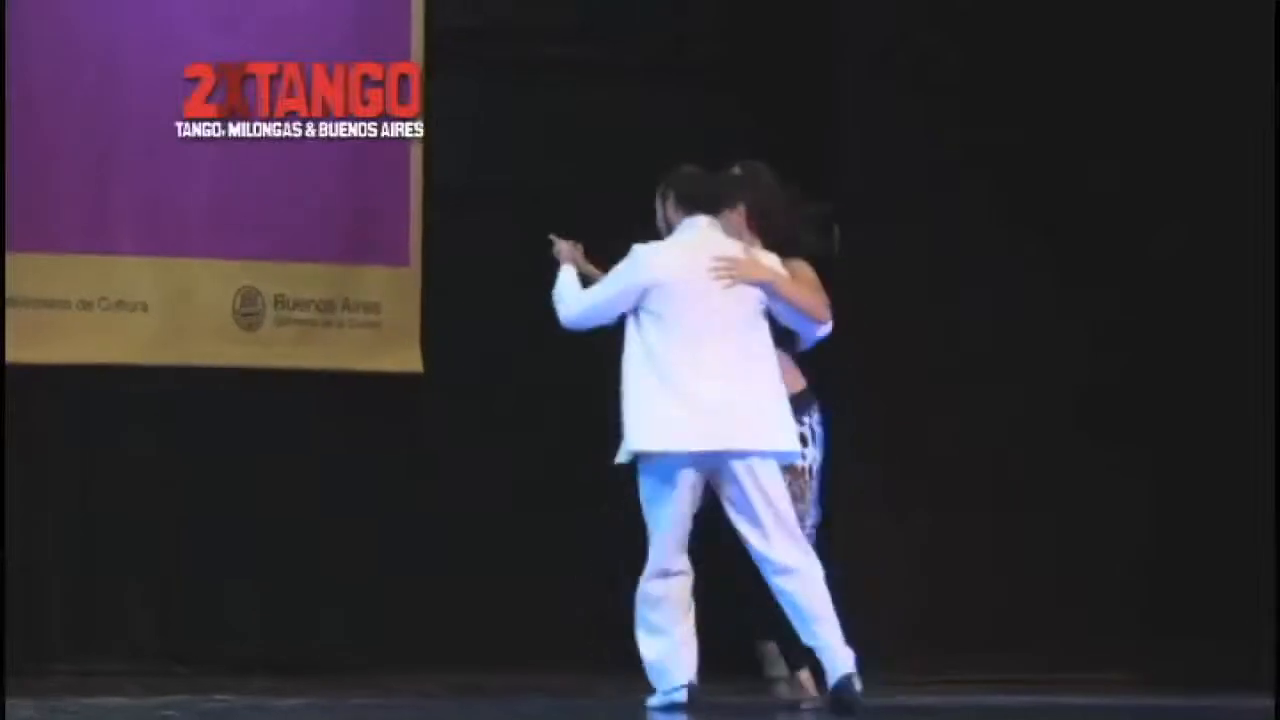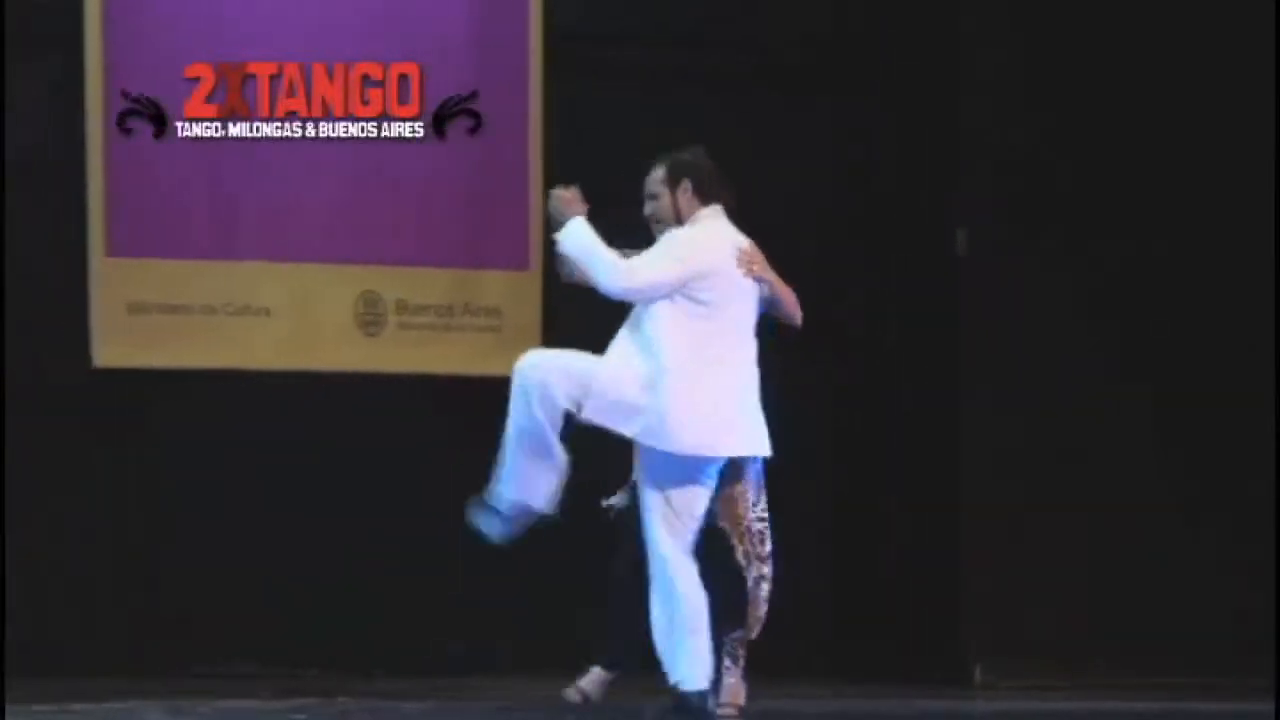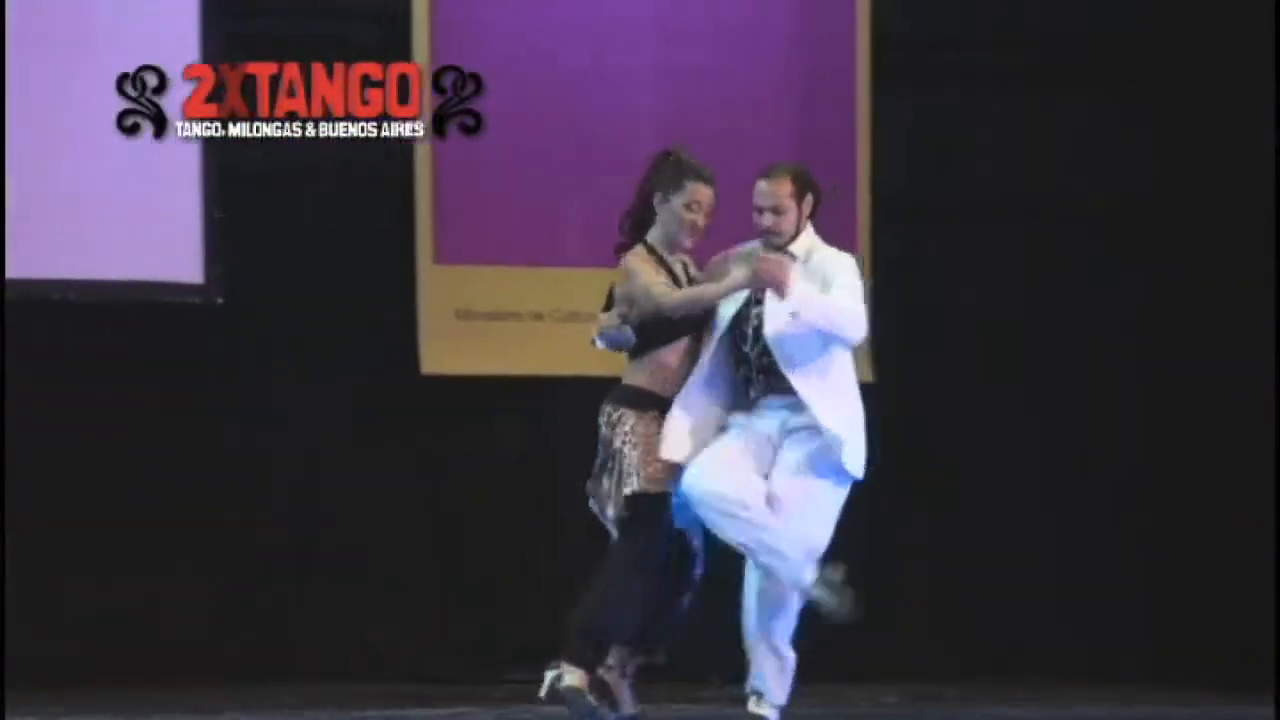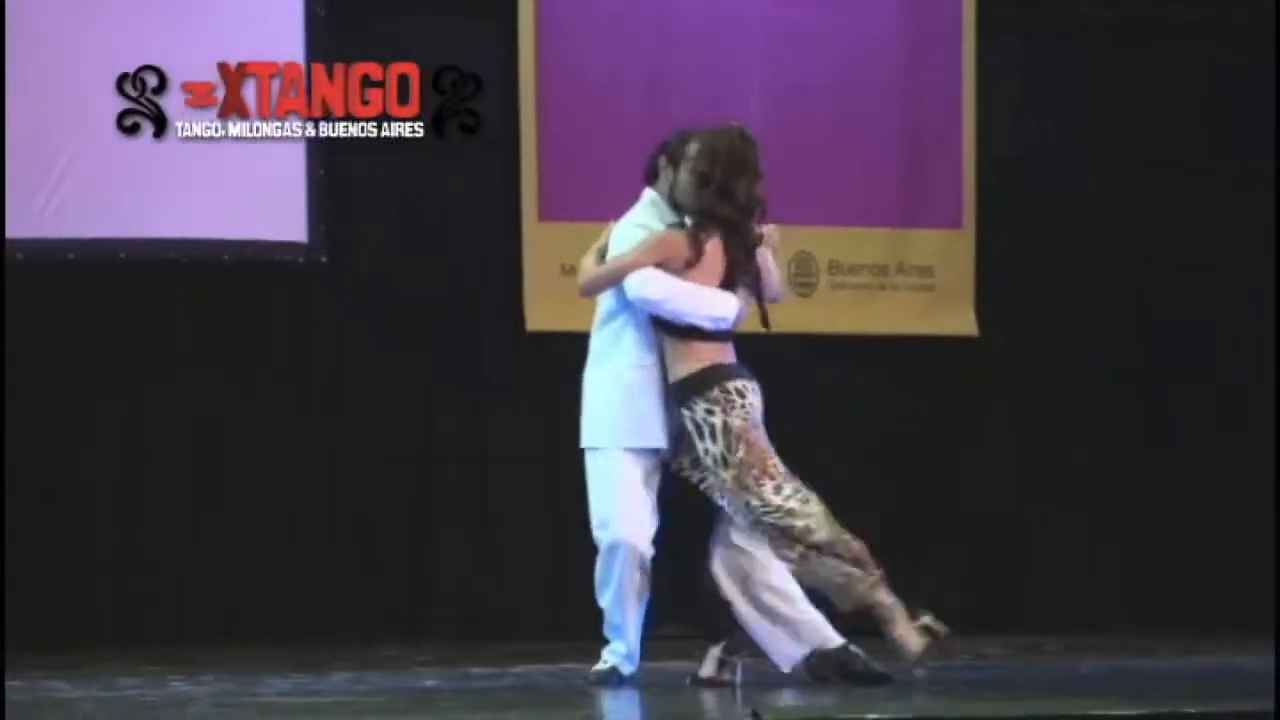
dt=1s
person 1, frame 1
left shoulder: (649, 260)
right shoulder: (757, 263)
left elbow: (575, 314)
right elbow: (816, 324)
left wrist: (568, 269)
right wrist: (784, 353)
left hip: (674, 429)
right hip: (748, 427)
left knee: (666, 563)
right knee: (788, 554)
right ankle: (838, 668)
person 1, frame 2
left shoulder: (688, 244)
right shoulder: (740, 250)
left elbow: (623, 281)
left wrist: (571, 223)
left hip: (662, 403)
right hip: (705, 418)
left knee: (537, 371)
right knee: (671, 554)
left ankle: (520, 497)
person 1, frame 3
left shoulder: (832, 265)
right shoulder: (736, 265)
left elbow: (847, 330)
left wrist: (788, 288)
left hip: (818, 430)
right hip: (749, 424)
left knee: (770, 561)
right knee: (705, 484)
right ankle: (806, 574)
person 1, frame 4
right shoulder: (636, 229)
right elbow: (648, 289)
right wrist: (726, 308)
right hip: (627, 411)
right knee: (627, 537)
left ankle: (813, 642)
right ankle: (621, 653)
person 2, frame 1
left shoulder: (789, 268)
right shoulder: (714, 267)
left elbow: (820, 314)
left wrist: (769, 276)
right wrist: (585, 269)
left hip: (791, 415)
left ankle: (797, 666)
right ankle: (779, 662)
person 2, frame 2
left shoulder: (731, 261)
left elbow: (791, 314)
right elbow: (580, 274)
left wrist: (766, 278)
left knee: (742, 543)
right knee: (641, 548)
left ankle: (733, 677)
right ankle: (602, 668)
person 2, frame 3
left shoulder: (688, 264)
right shoulder: (637, 266)
right elbow: (670, 303)
right wrist: (744, 279)
right hip: (639, 419)
left knee: (679, 556)
right knee: (648, 553)
left ankle: (619, 668)
right ankle: (574, 671)
person 2, frame 4
left shoulder: (672, 245)
right shoulder: (746, 251)
left elbow: (588, 283)
right elbow: (771, 285)
left wrist: (598, 250)
left hip: (710, 405)
right hip: (728, 394)
left knee: (789, 516)
left ankle: (889, 612)
